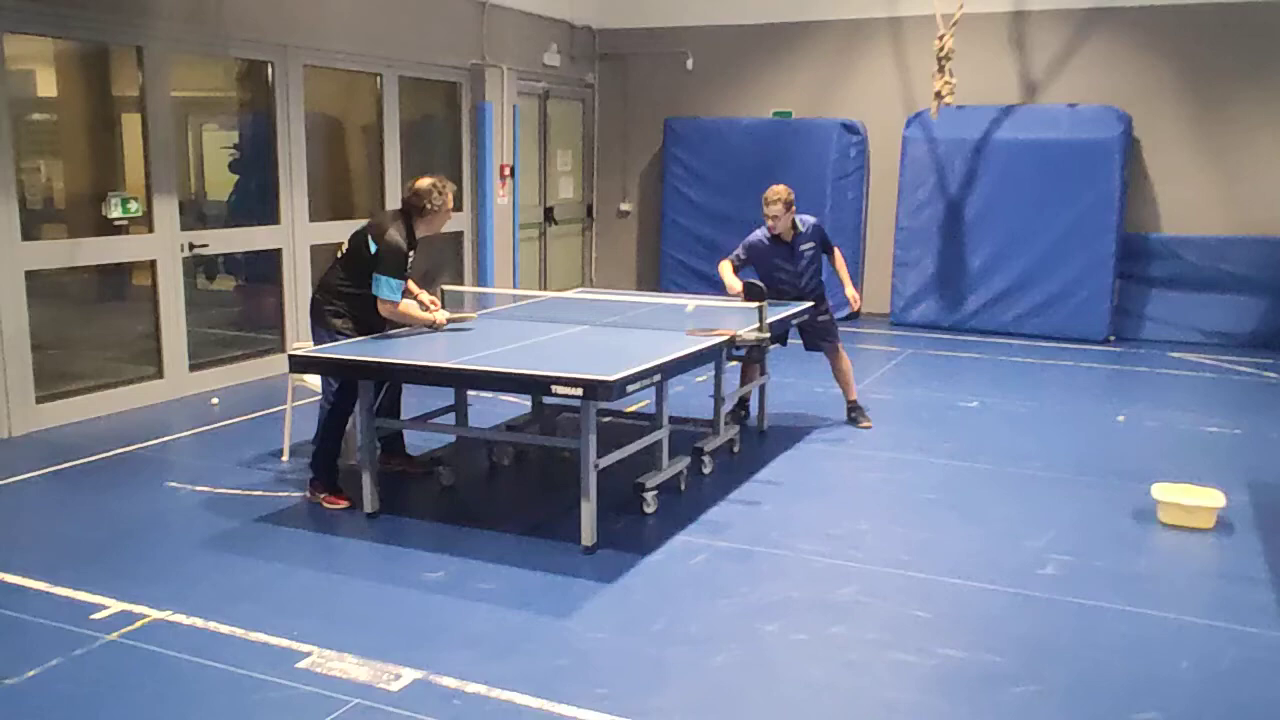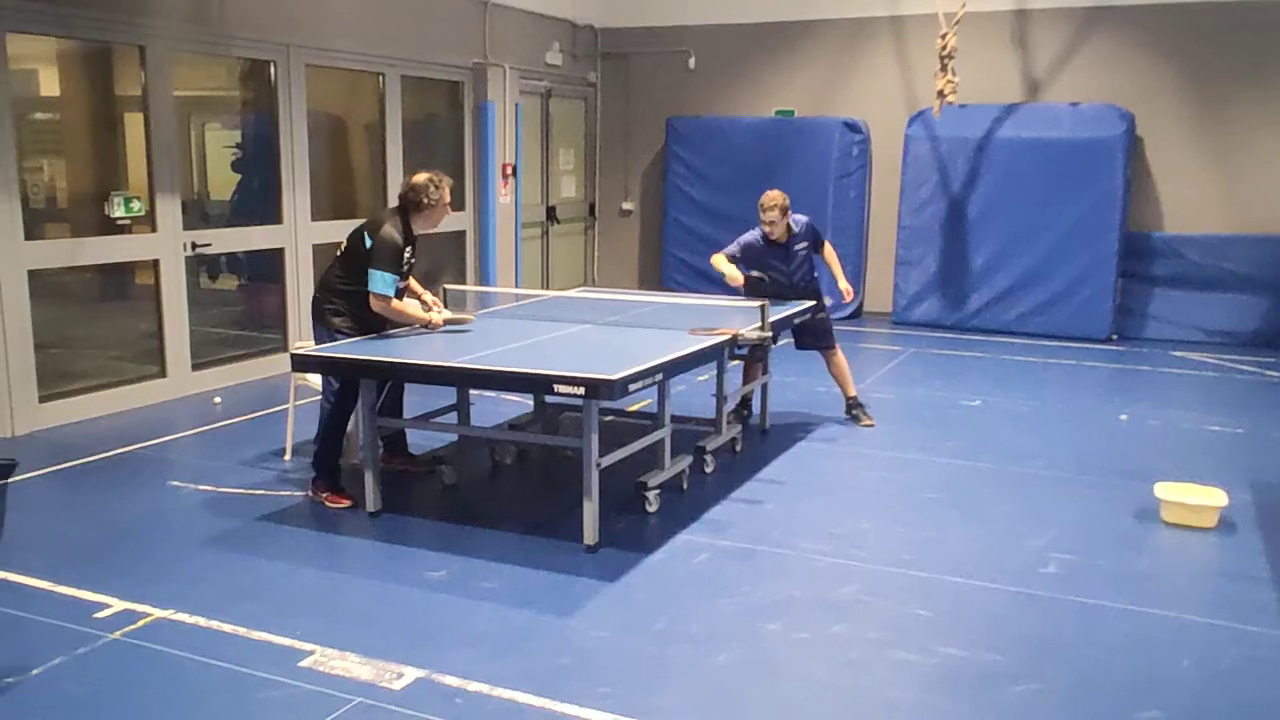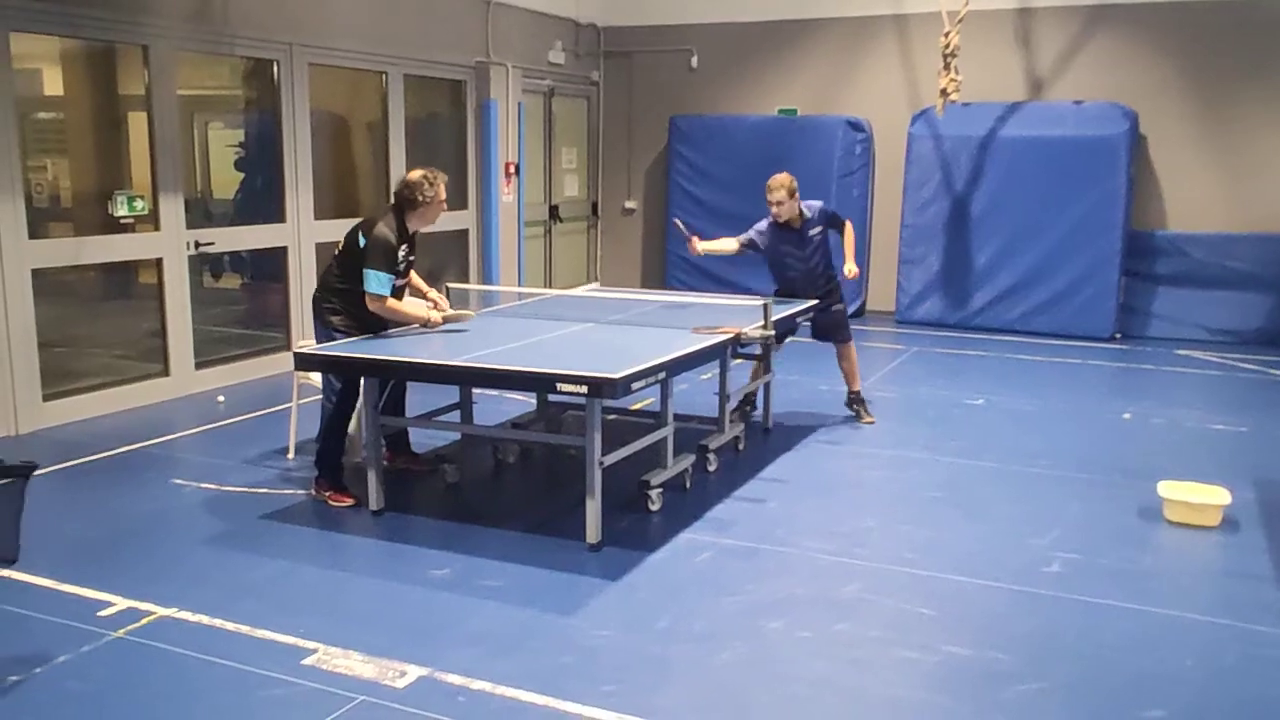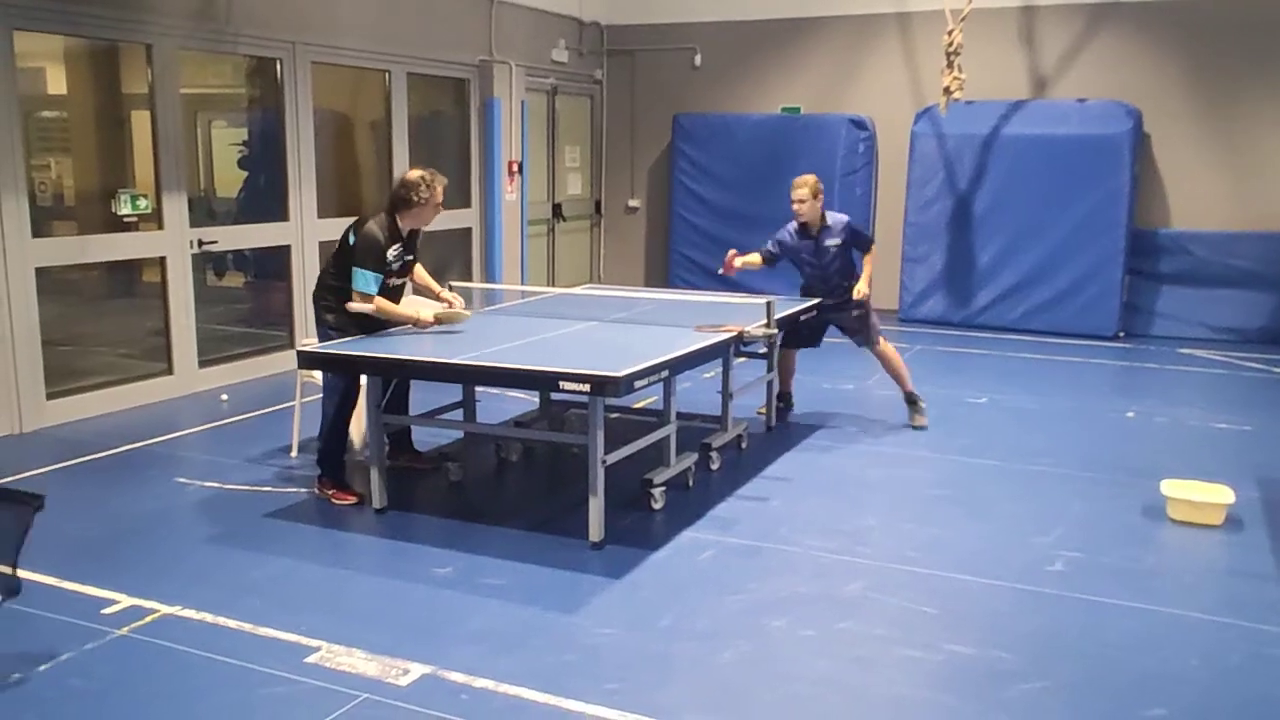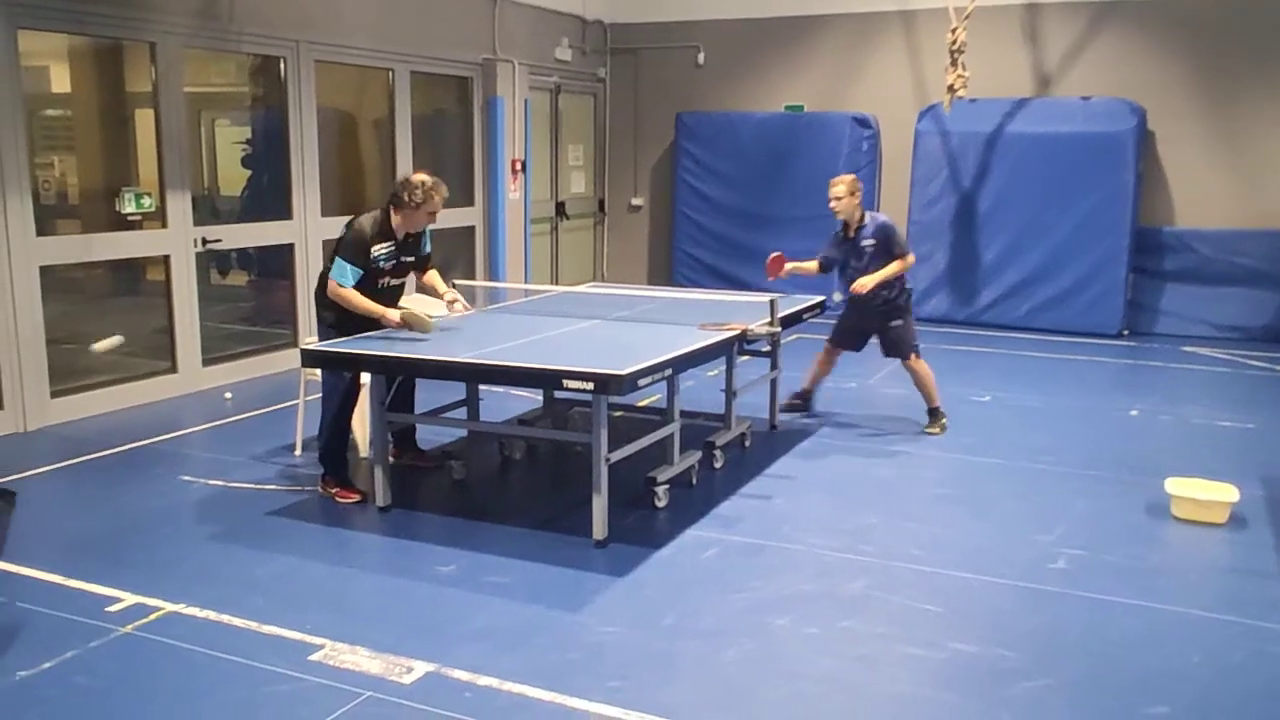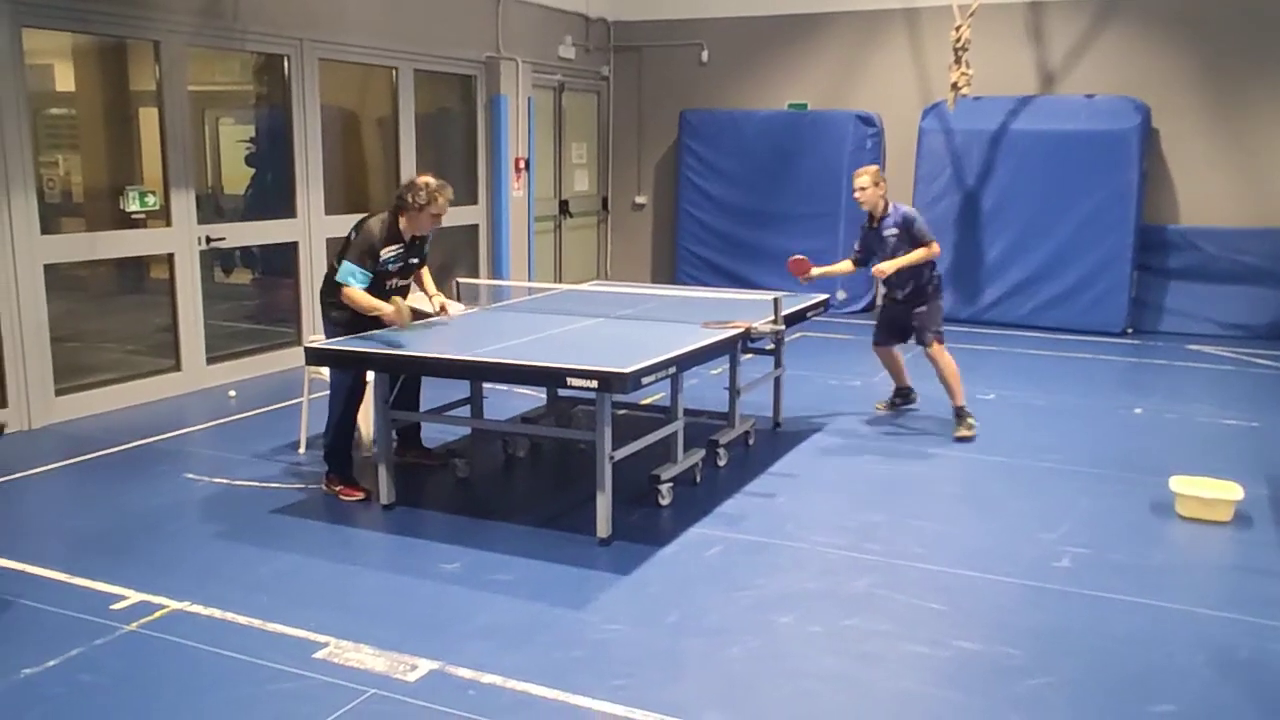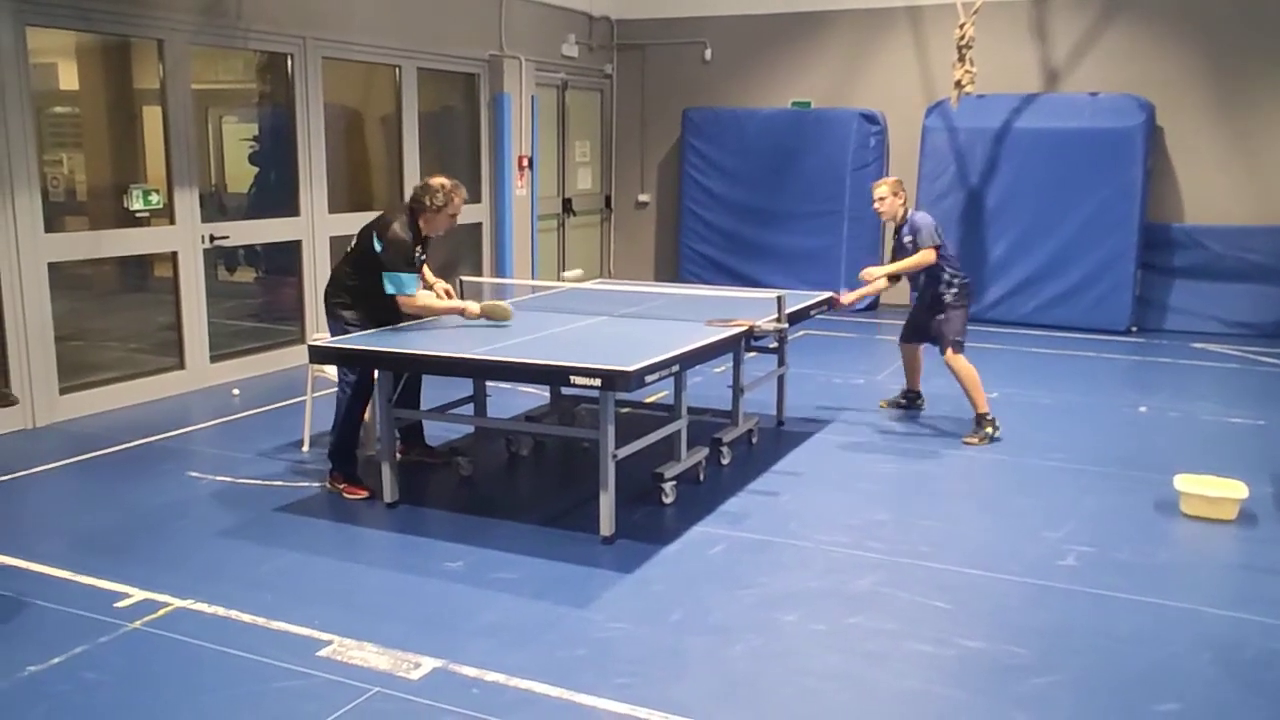
dt=0.2s
person 1, frame 1
left shoulder: (402, 226)
right shoulder: (393, 240)
right elbow: (388, 307)
left wrist: (418, 293)
right wrist: (430, 320)
left hip: (364, 316)
right hip: (337, 317)
left knee: (388, 379)
right knee: (341, 395)
left ankle: (392, 452)
right ankle: (322, 482)
person 1, frame 2
left shoulder: (405, 228)
right shoulder: (388, 237)
right elbow: (381, 302)
left wrist: (421, 293)
right wrist: (426, 319)
left hip: (367, 318)
right hip: (339, 316)
left knee: (391, 379)
right knee: (343, 394)
left ankle: (394, 451)
right ankle: (324, 480)
person 1, frame 3
left shoulder: (407, 228)
right shoulder: (383, 236)
right elbow: (377, 302)
left wrist: (427, 292)
right wrist: (424, 317)
left hip: (370, 317)
right hip: (339, 316)
left knee: (393, 379)
right knee: (343, 393)
left ankle: (397, 450)
right ankle: (327, 479)
person 1, frame 4
left shoulder: (410, 228)
right shoulder: (373, 235)
left elbow: (409, 267)
right elbow: (359, 299)
left wrist: (439, 292)
right wrist: (412, 318)
left hip: (376, 315)
right hip: (340, 315)
left knee: (396, 376)
right knee: (343, 392)
left ankle: (400, 448)
right ankle: (330, 477)
person 1, frame 5
left shoulder: (417, 232)
right shoulder: (364, 231)
left elbow: (425, 268)
right elbow: (335, 288)
left wrist: (446, 293)
right wrist: (381, 313)
left hip: (383, 312)
right hip: (342, 314)
left knee: (401, 375)
right knee: (342, 390)
left ankle: (404, 446)
right ankle: (332, 475)
person 1, frame 6
left shoulder: (419, 233)
right shoulder: (373, 233)
left elbow: (419, 266)
right elbow: (347, 291)
left wrist: (433, 294)
right wrist: (383, 310)
left hip: (384, 310)
right hip: (346, 312)
left knee: (407, 372)
right knee: (350, 387)
left ankle: (408, 444)
right ankle: (337, 473)
person 1, frame 7
left shoulder: (415, 224)
right shoulder: (396, 235)
right elbow: (410, 303)
left wrist: (430, 280)
right wrist: (459, 307)
left hip: (382, 308)
right hip: (350, 308)
right knee: (357, 385)
left ankle: (411, 442)
right ankle: (341, 471)
person 2, frame 1
left shoulder: (812, 227)
right shoulder: (758, 241)
left elbow: (833, 252)
right elbow: (726, 263)
left wrist: (848, 286)
right wrist: (730, 278)
left hip: (813, 301)
right hip: (775, 303)
left knee: (835, 350)
left ankle: (853, 406)
right ankle: (742, 404)
person 2, frame 2
left shoulder: (805, 227)
right shoulder: (752, 242)
left elbow: (823, 247)
right elbow: (718, 257)
left wrist: (840, 278)
right wrist: (728, 268)
left hip: (808, 299)
left knee: (830, 349)
left ankle: (853, 403)
right ankle: (745, 405)
person 2, frame 3
left shoulder: (819, 212)
right shoulder: (765, 230)
left elbow: (846, 226)
right elbow: (736, 244)
left wrist: (849, 261)
right wrist: (702, 246)
left hip: (825, 291)
right hip: (790, 295)
left knee: (844, 342)
left ankle: (854, 398)
right ankle: (749, 400)
person 2, frame 4
left shoulder: (843, 225)
right shoulder: (788, 235)
left elbow: (869, 249)
right elbow: (764, 258)
left wrist: (864, 282)
right wrist: (740, 262)
left hip: (848, 299)
right hip: (814, 300)
left knee: (878, 344)
right knee: (788, 347)
left ankle: (913, 400)
right ankle: (784, 399)
person 2, frame 5
left shoulder: (881, 225)
right shoulder: (840, 236)
left elbow: (907, 259)
right elbow: (821, 266)
left wrist: (874, 279)
right wrist: (792, 268)
left hip: (893, 304)
right hip: (860, 305)
left knee: (910, 358)
right knee: (832, 349)
left ankle: (936, 412)
right ankle: (805, 396)
person 2, frame 6
left shoulder: (904, 215)
right shoulder: (868, 228)
left elbow: (933, 249)
right elbow: (855, 263)
left wrist: (895, 264)
right wrist: (821, 271)
left hip: (924, 291)
right hip: (896, 295)
left knee: (934, 347)
right knee: (882, 345)
left ankle: (962, 413)
right ankle: (904, 393)
person 2, frame 7
left shoulder: (919, 221)
right shoulder: (899, 235)
left elbow: (929, 256)
right elbow: (891, 279)
left wrist: (885, 267)
right wrist: (856, 295)
left hip: (951, 296)
right hip: (929, 297)
left knee: (951, 355)
right knee: (907, 344)
left ankle: (986, 421)
right ankle: (912, 396)
